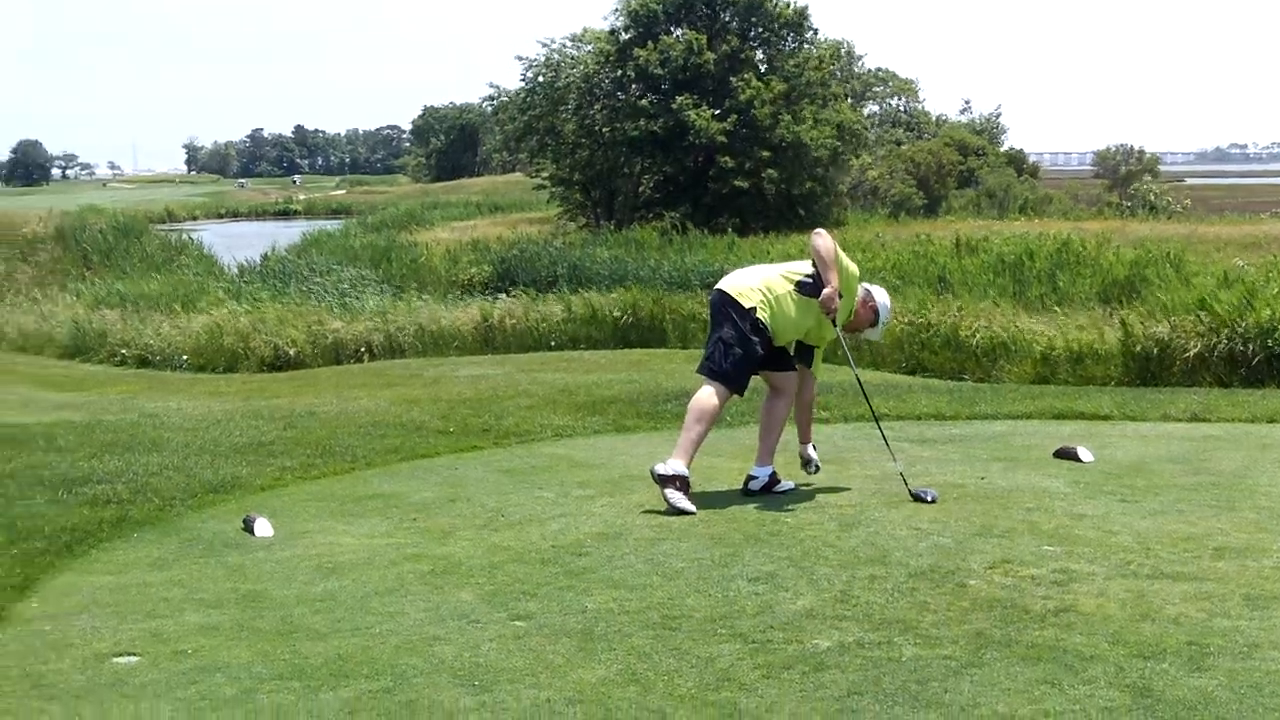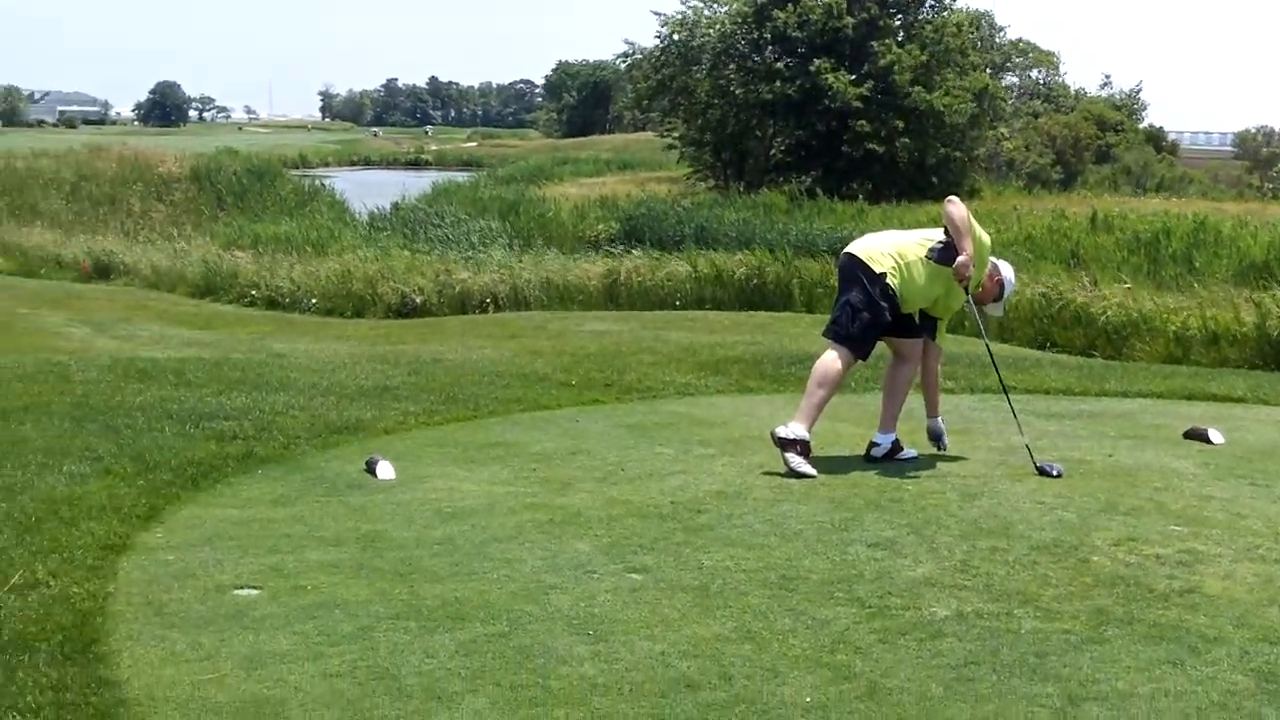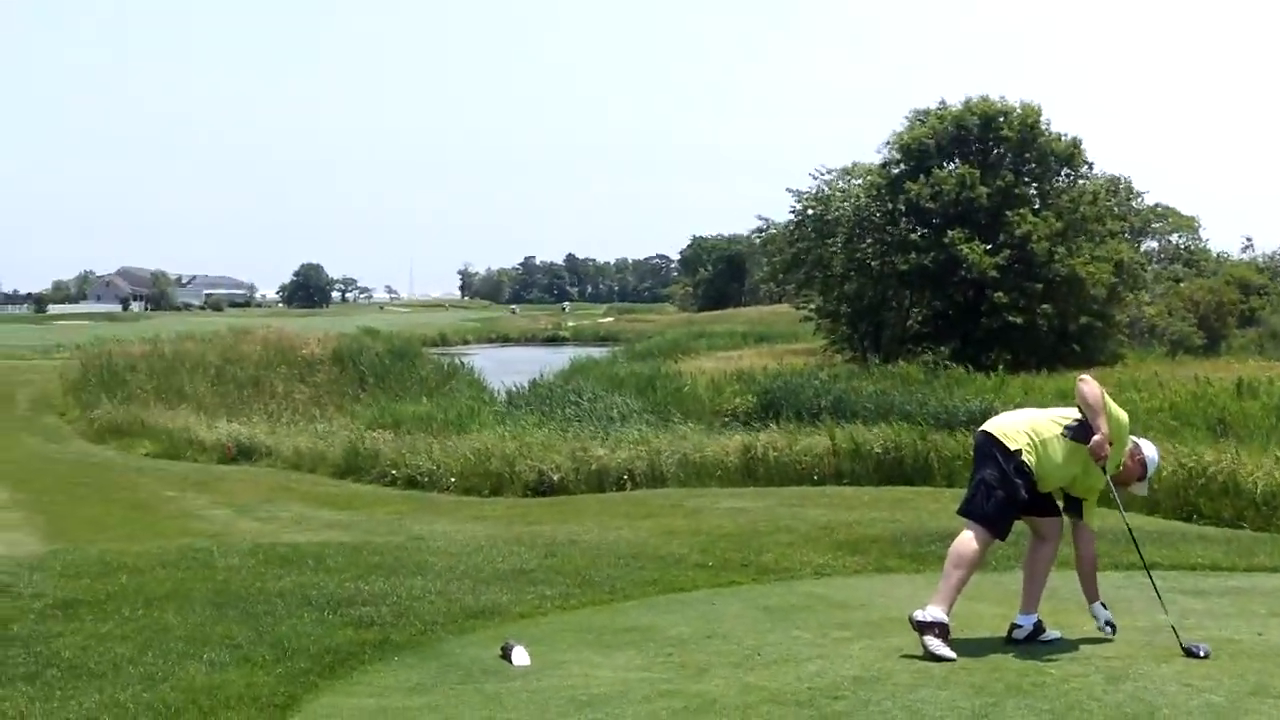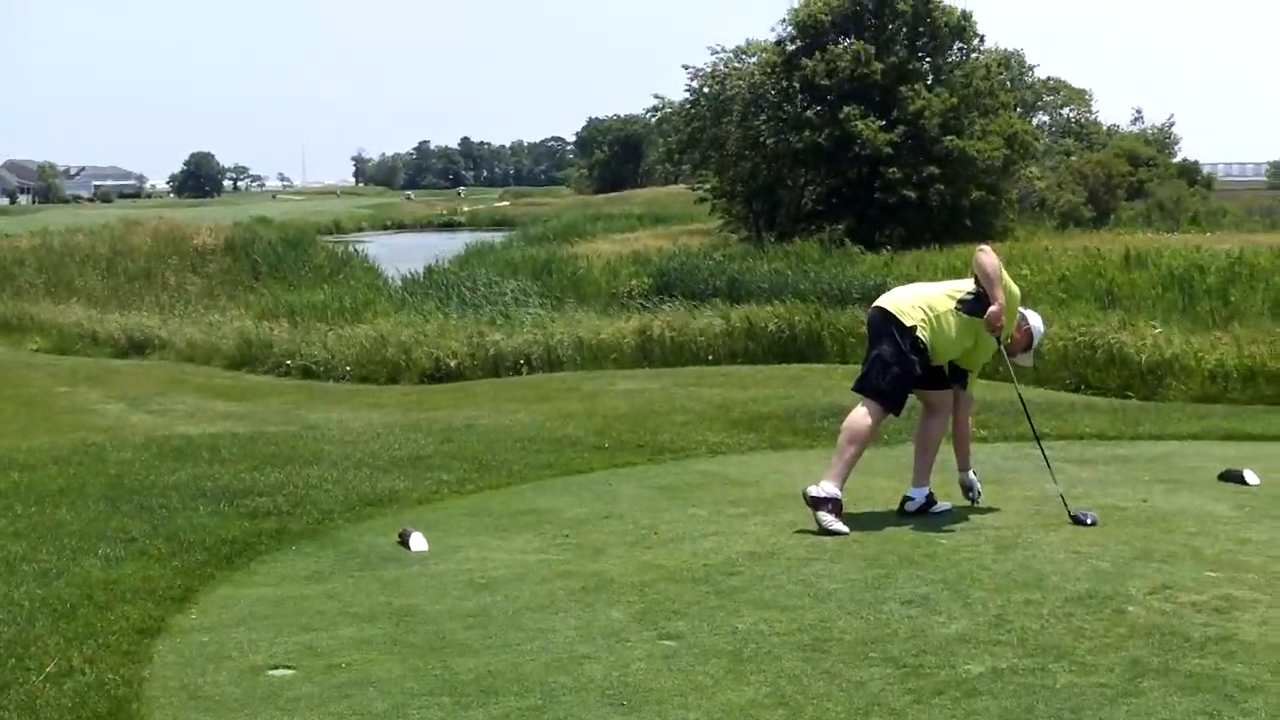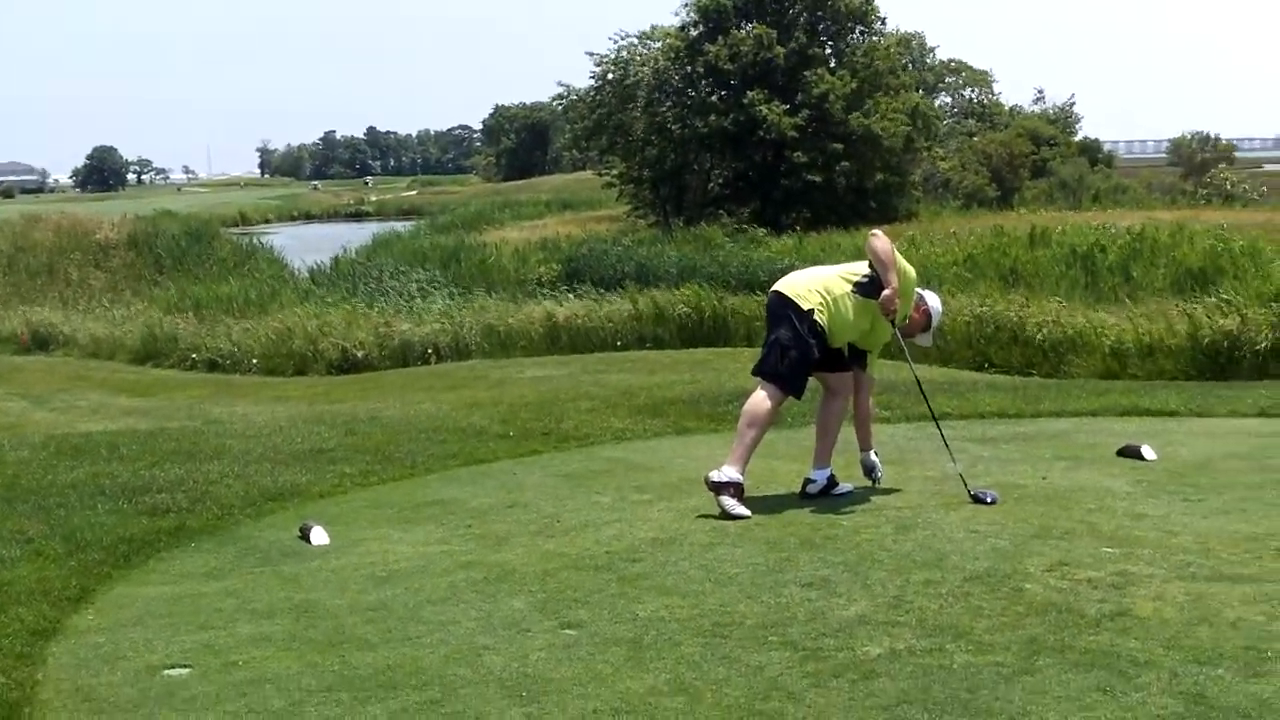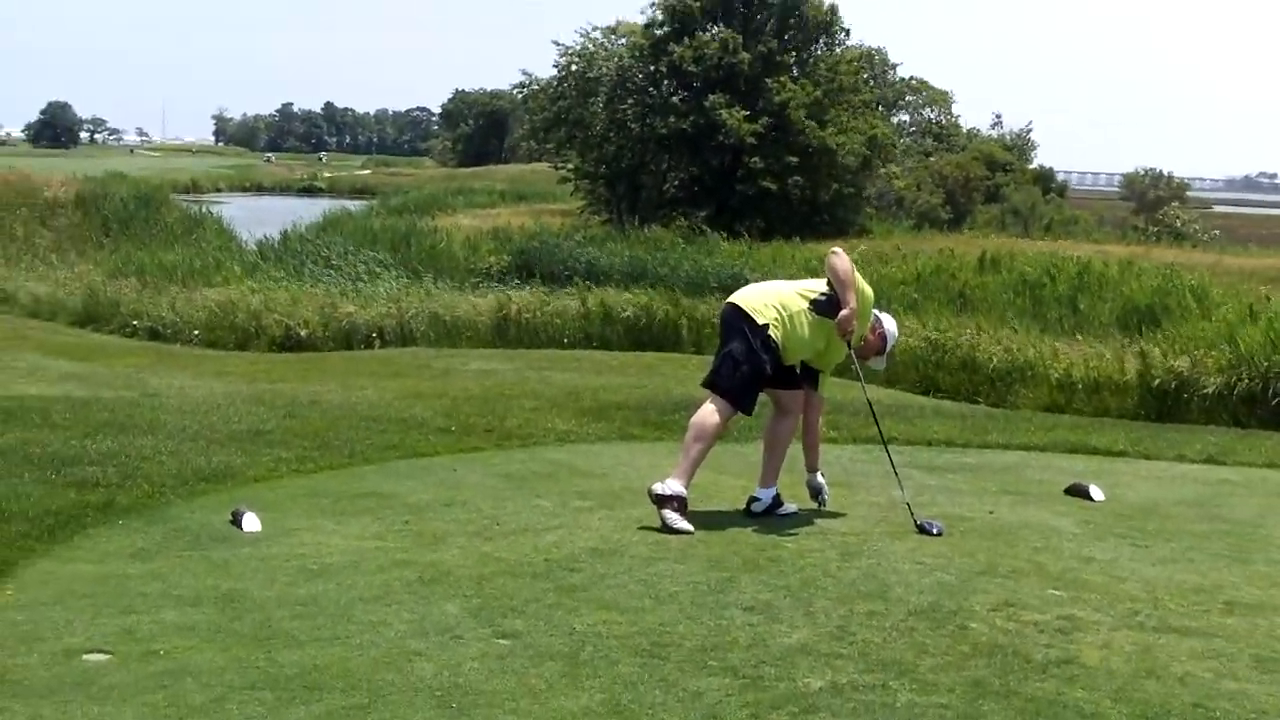
dt=0.7s
person 1, frame 1
left shoulder: (822, 330)
right shoulder: (849, 278)
left elbow: (805, 389)
right elbow: (818, 235)
left wrist: (805, 444)
right wrist: (831, 286)
right hip: (743, 299)
left knee: (786, 384)
right knee: (720, 386)
left ankle: (761, 474)
right ankle: (674, 471)
person 1, frame 2
left shoulder: (947, 300)
right shoulder: (981, 247)
left elbow: (930, 361)
right elbow: (952, 203)
left wrist: (934, 419)
right wrist: (966, 254)
right hip: (872, 265)
left knee: (911, 351)
right knee: (846, 351)
left ankle: (884, 441)
right ankle: (794, 434)
person 1, frame 3
left shoulder: (1090, 482)
right shoulder: (1118, 427)
left elbow: (1085, 546)
right elbow: (1084, 381)
left wrist: (1096, 605)
right wrist: (1101, 434)
right hip: (1008, 442)
left knee: (1050, 530)
right knee: (981, 531)
left ankle: (1025, 623)
right ankle: (933, 618)
person 1, frame 4
left shoulder: (978, 349)
right shoulder: (1011, 296)
left elbow: (960, 412)
right elbow: (983, 252)
left wrist: (965, 471)
right wrist: (998, 304)
right hip: (902, 318)
left knee: (942, 403)
right knee: (876, 406)
left ankle: (917, 496)
right ankle: (827, 493)
person 1, frame 5
left shoulder: (877, 331)
right shoulder: (906, 279)
left elbow: (861, 394)
right elbow: (876, 237)
left wrist: (867, 452)
right wrist: (890, 287)
right hip: (800, 301)
left knee: (841, 386)
right knee: (774, 390)
left ankle: (819, 477)
right ankle: (728, 477)
person 1, frame 6
left shoulder: (830, 352)
right shoulder: (864, 300)
left elbow: (811, 415)
right elbow: (836, 255)
left wrist: (813, 473)
right wrist: (849, 308)
right hip: (756, 316)
left knee: (792, 404)
right knee: (724, 404)
left ankle: (764, 496)
right ankle: (672, 491)
